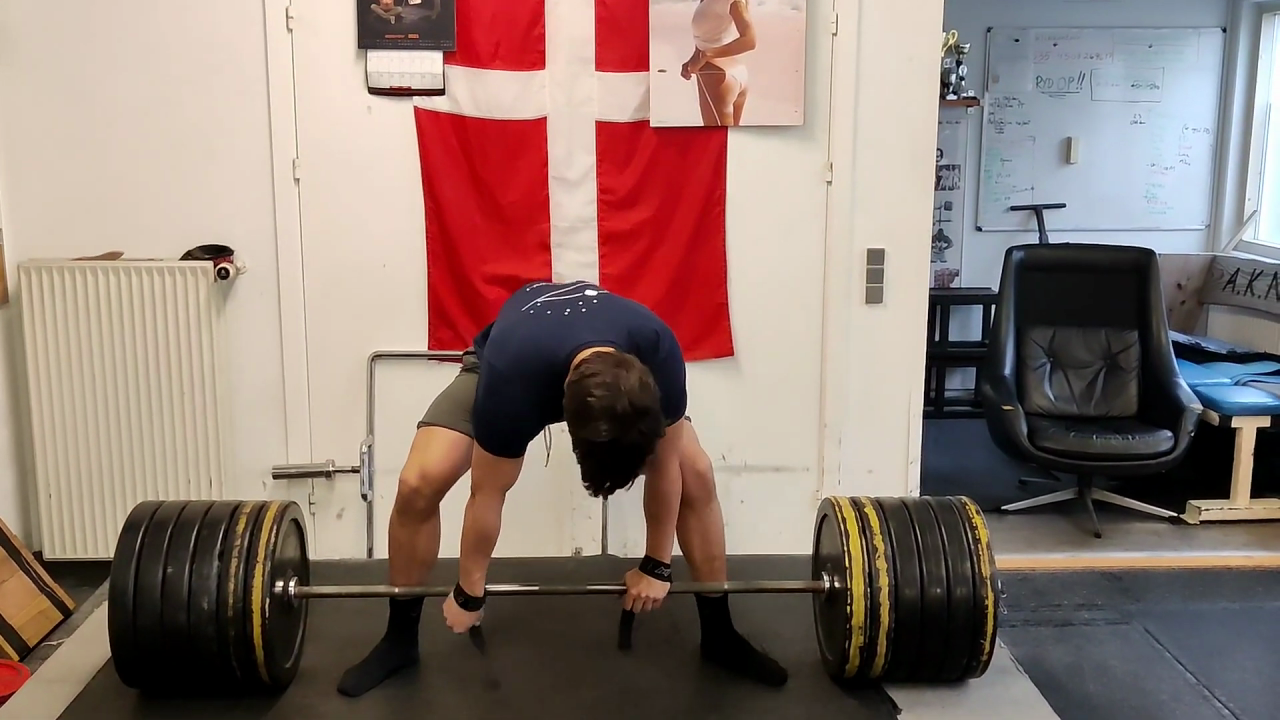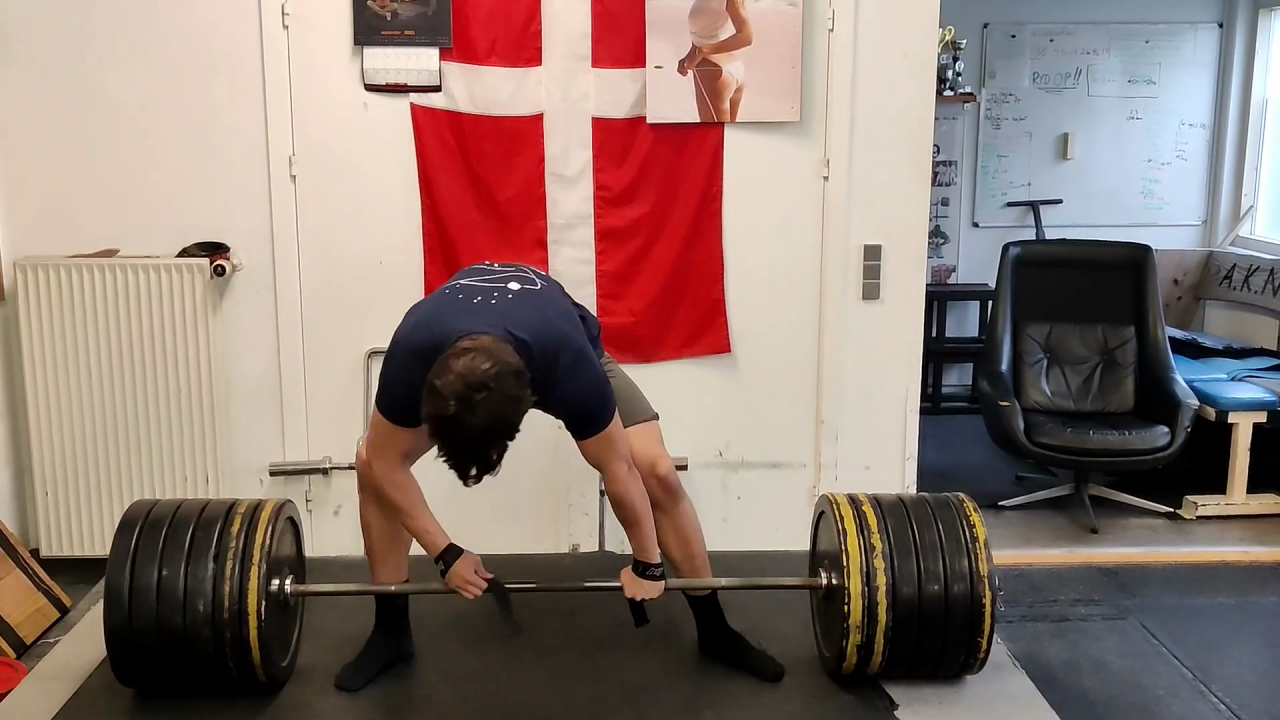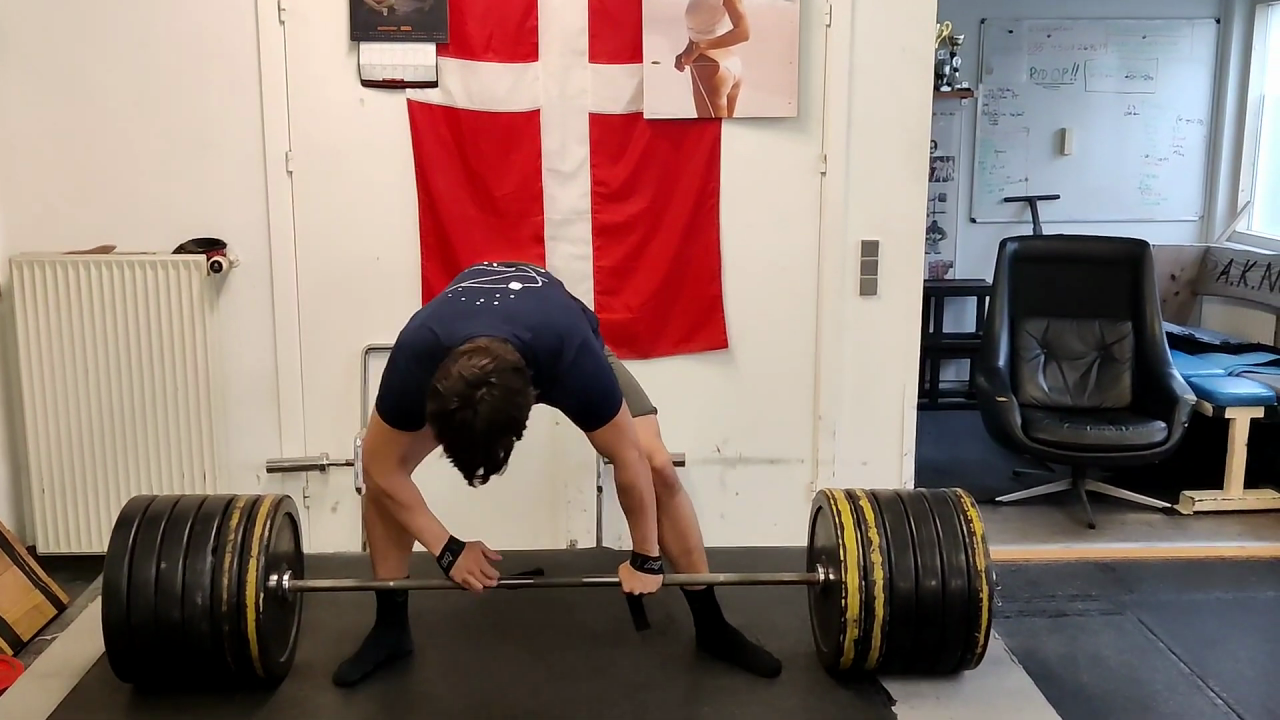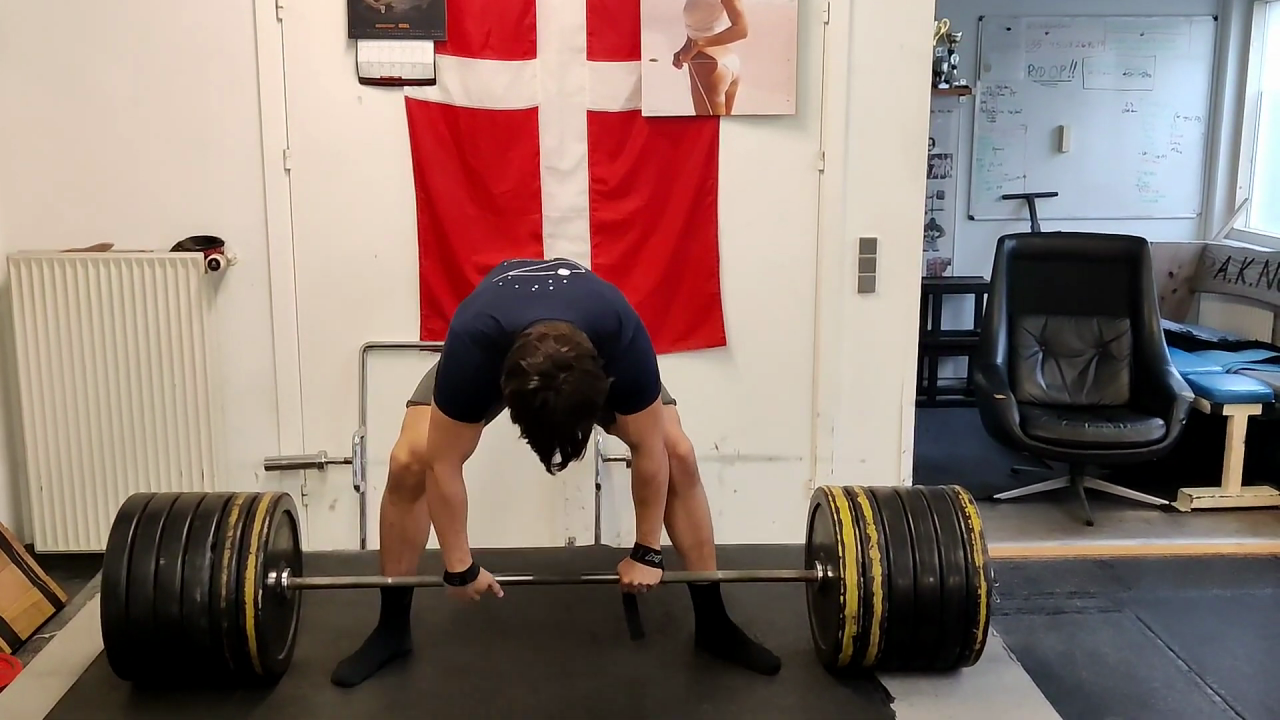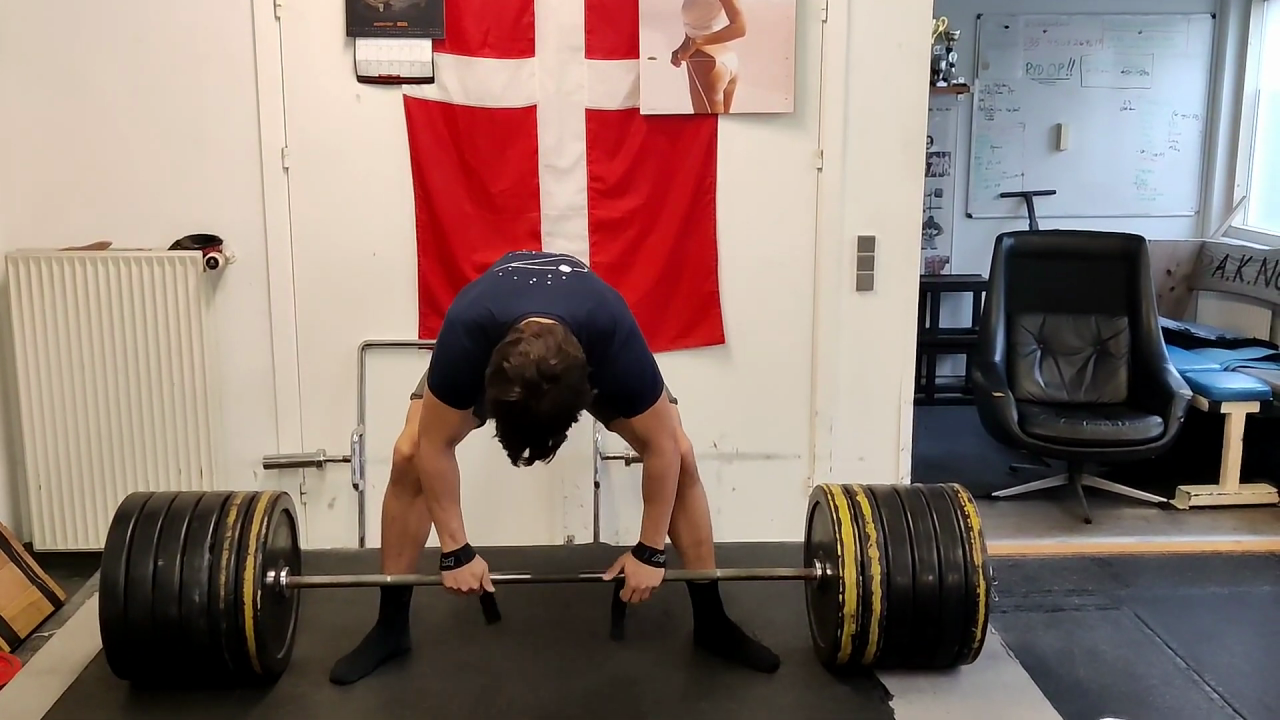
dt=0.5s
person 1, frame 1
left shoulder: (658, 355)
right shoulder: (511, 380)
left elbow: (665, 466)
right elbow: (487, 497)
left wrist: (656, 565)
right wrist: (469, 594)
right hip: (504, 362)
left knee: (695, 473)
right knee: (419, 483)
left ankle: (719, 635)
right ankle: (400, 638)
person 1, frame 2
left shoulder: (568, 364)
right shoulder: (412, 355)
left elbow: (618, 470)
right elbow: (384, 464)
left wrist: (647, 563)
right wrist: (446, 554)
left hip: (566, 340)
left knee: (655, 471)
right knee: (374, 462)
left ankle: (715, 630)
right ankle: (391, 630)
person 1, frame 3
left shoulder: (571, 357)
right shoulder: (416, 359)
left elbow: (626, 457)
right elbow: (381, 468)
left wrist: (645, 556)
right wrist: (447, 550)
left hip: (561, 336)
right hip: (458, 333)
left knee: (655, 465)
right knee: (382, 467)
left ankle: (711, 625)
right ankle: (390, 627)
person 1, frame 4
left shoulder: (623, 339)
right shoulder: (471, 346)
left elbow: (650, 451)
right elbow: (446, 466)
left wrist: (646, 551)
right wrist: (459, 568)
left hip: (596, 342)
right hip: (492, 340)
left knee: (677, 454)
right knee: (409, 462)
left ankle: (713, 622)
right ankle: (392, 628)
person 1, frame 5
left shoulder: (616, 341)
right shoulder: (465, 337)
left elbow: (663, 446)
right elbow: (435, 446)
left wrist: (650, 550)
right wrist: (455, 550)
left hip: (589, 335)
right hip: (492, 334)
left knee: (681, 454)
right knee: (410, 454)
left ankle: (711, 620)
right ankle: (391, 626)
